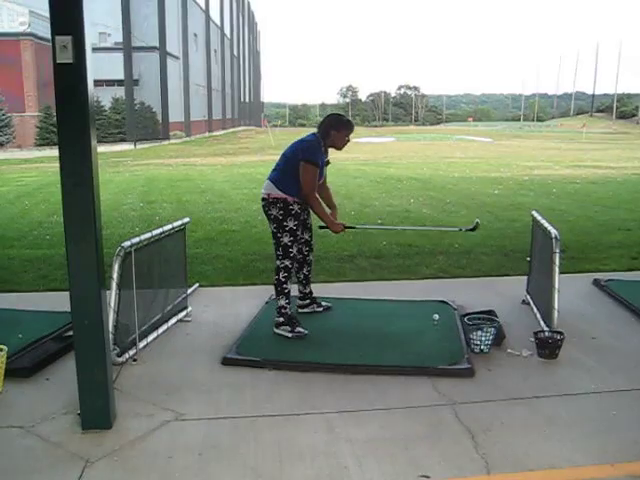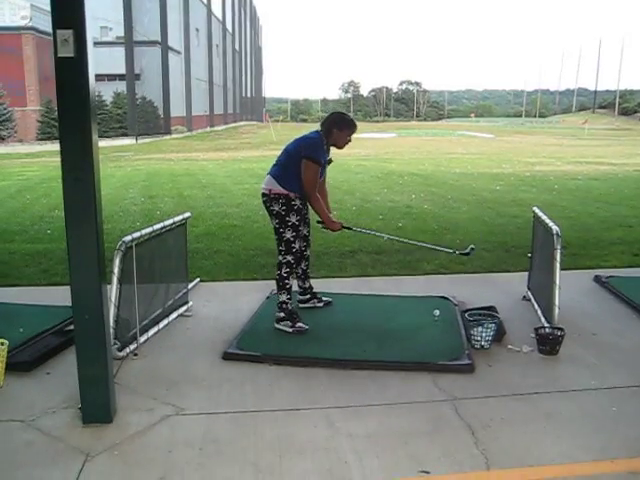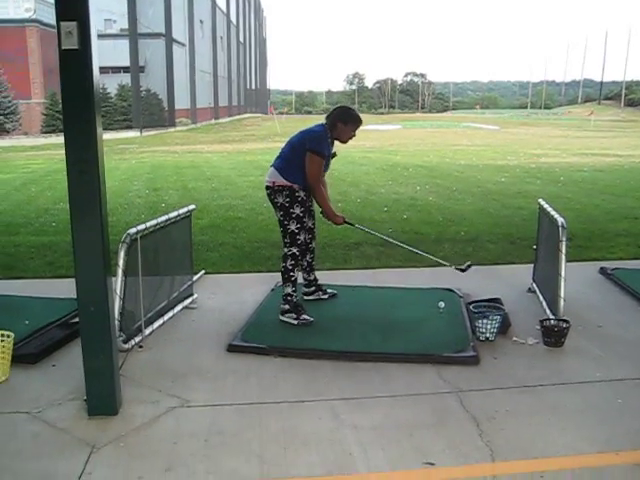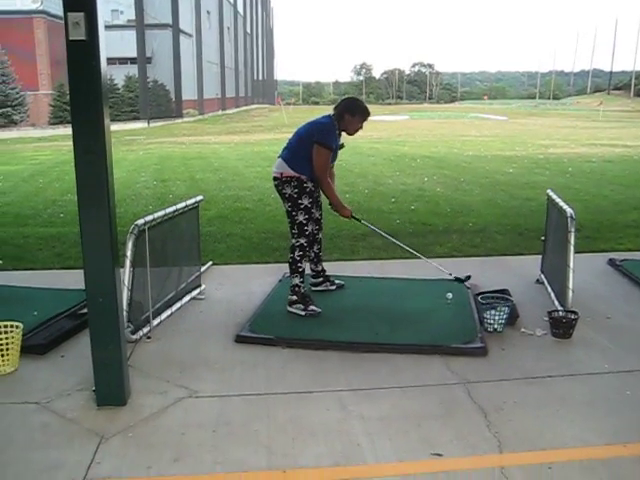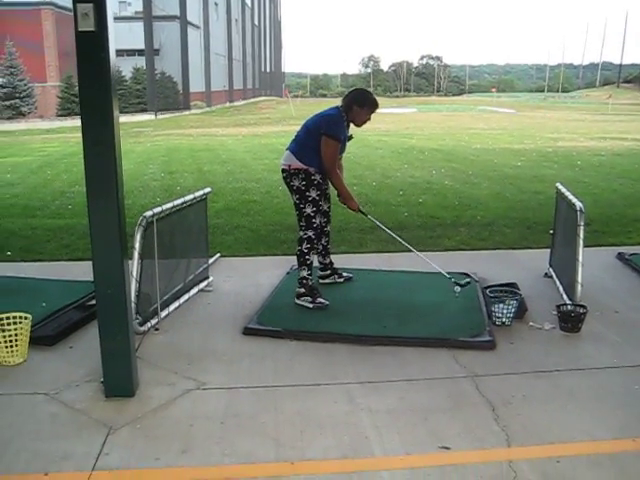
dt=0.2s
person 1, frame 1
left shoulder: (320, 148)
right shoulder: (311, 149)
left elbow: (321, 186)
right elbow: (310, 193)
left wrist: (334, 210)
right wrist: (330, 222)
left hip: (295, 201)
right hip: (279, 201)
left knee: (305, 251)
right knee: (287, 256)
left ankle: (306, 300)
right ankle: (283, 318)
person 1, frame 2
left shoulder: (321, 145)
right shoulder: (314, 146)
left elbow: (319, 186)
right elbow: (311, 191)
left wrist: (328, 213)
right wrist: (328, 220)
left hip: (293, 196)
right hip: (279, 196)
left knee: (302, 246)
right knee: (289, 251)
left ankle: (306, 295)
right ankle: (283, 313)
person 1, frame 3
left shoulder: (325, 138)
right shoulder: (318, 139)
left elbow: (319, 179)
right elbow: (314, 184)
left wrist: (327, 207)
right wrist: (331, 214)
left hip: (297, 187)
right hip: (282, 188)
left knee: (307, 237)
right knee: (294, 243)
left ankle: (311, 287)
right ankle: (288, 305)
person 1, frame 4
left shoulder: (332, 129)
right shoulder: (326, 130)
left elbow: (328, 170)
right elbow: (321, 176)
left wrist: (334, 199)
right wrist: (339, 206)
left hip: (304, 178)
right hip: (290, 179)
left knee: (314, 228)
right knee: (302, 234)
left ankle: (318, 278)
right ankle: (296, 297)
person 1, frame 5
left shoulder: (340, 120)
right shoulder: (334, 122)
left elbow: (336, 161)
right elbow: (330, 168)
left wrist: (342, 191)
right wrist: (348, 197)
left hip: (312, 170)
right hip: (299, 171)
left knee: (323, 221)
right knee: (310, 226)
left ankle: (326, 270)
right ankle: (304, 289)
